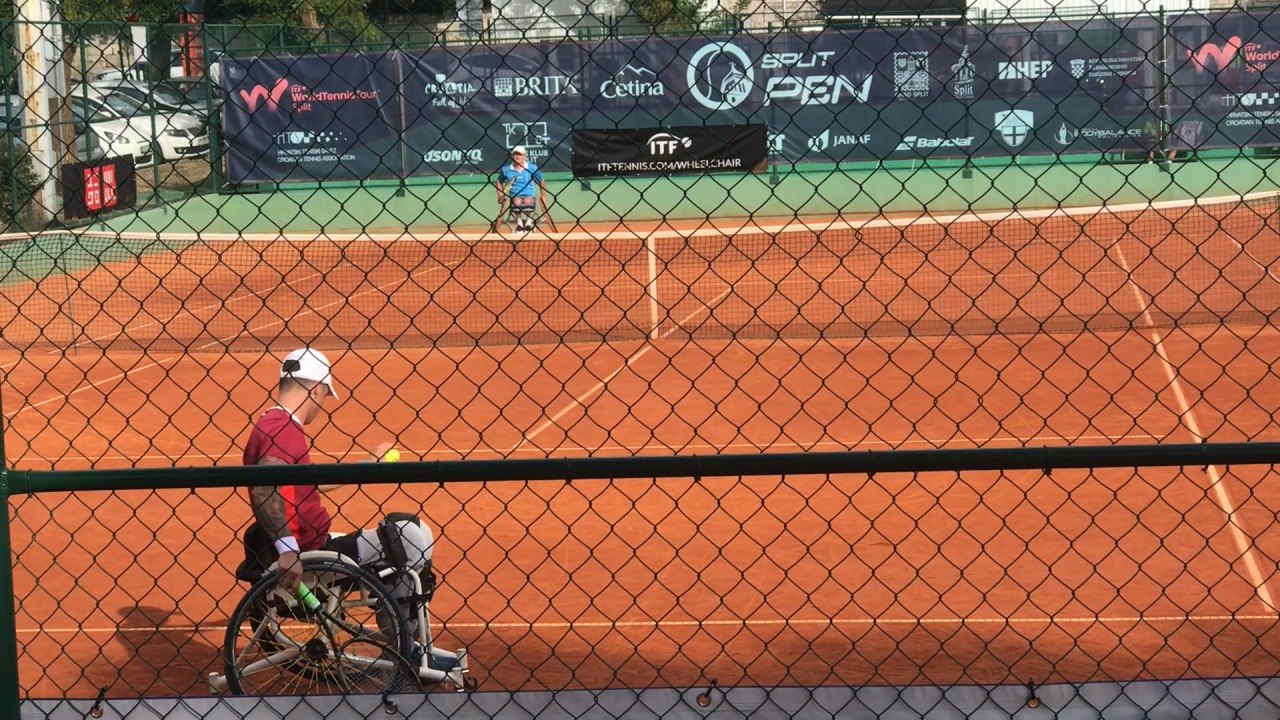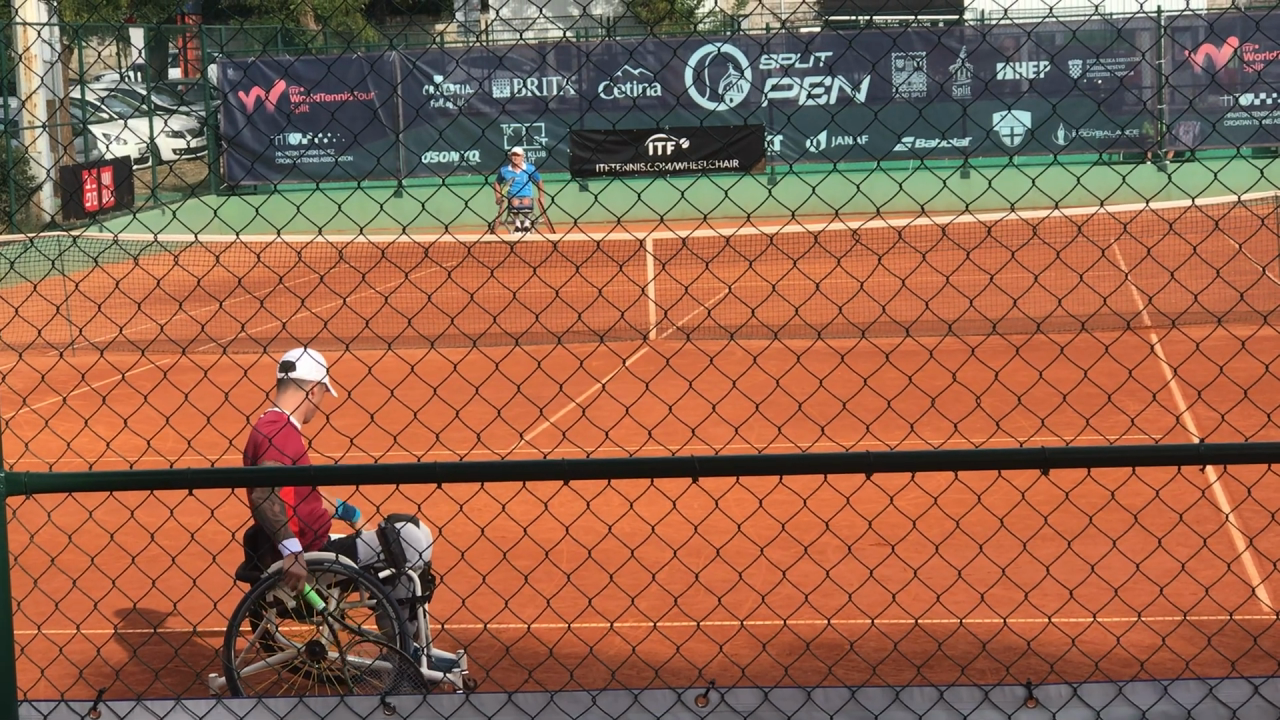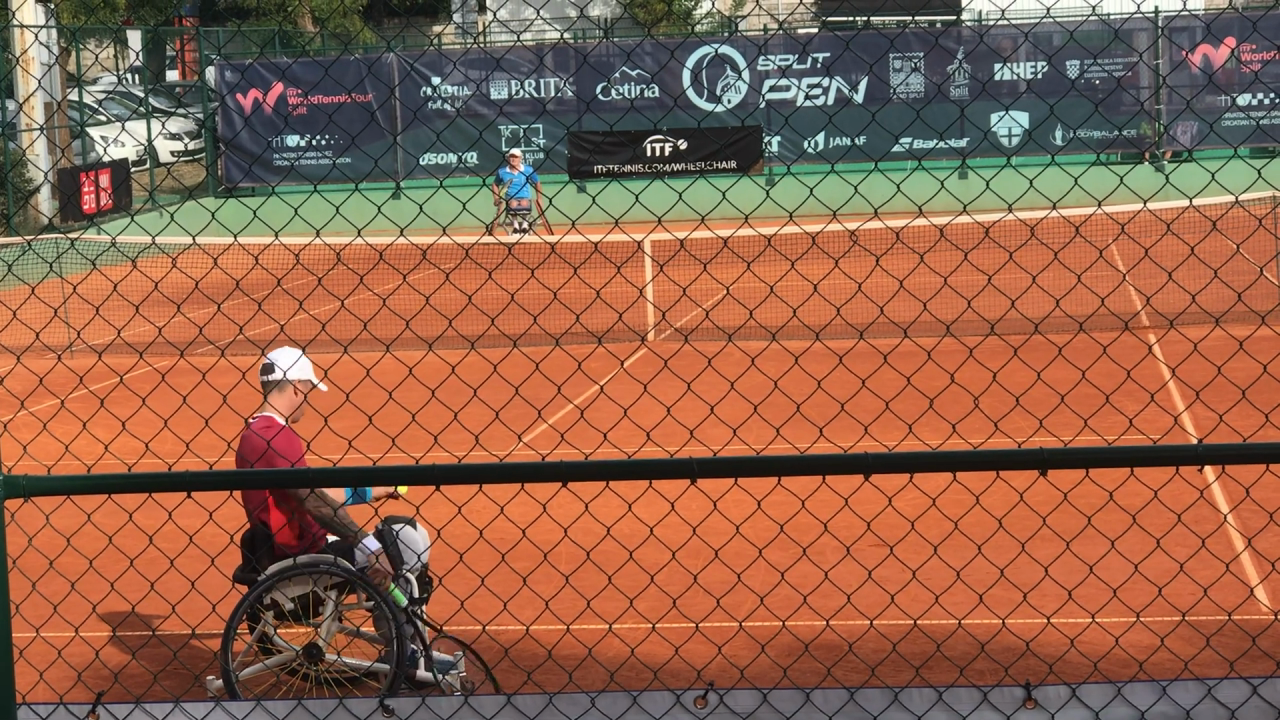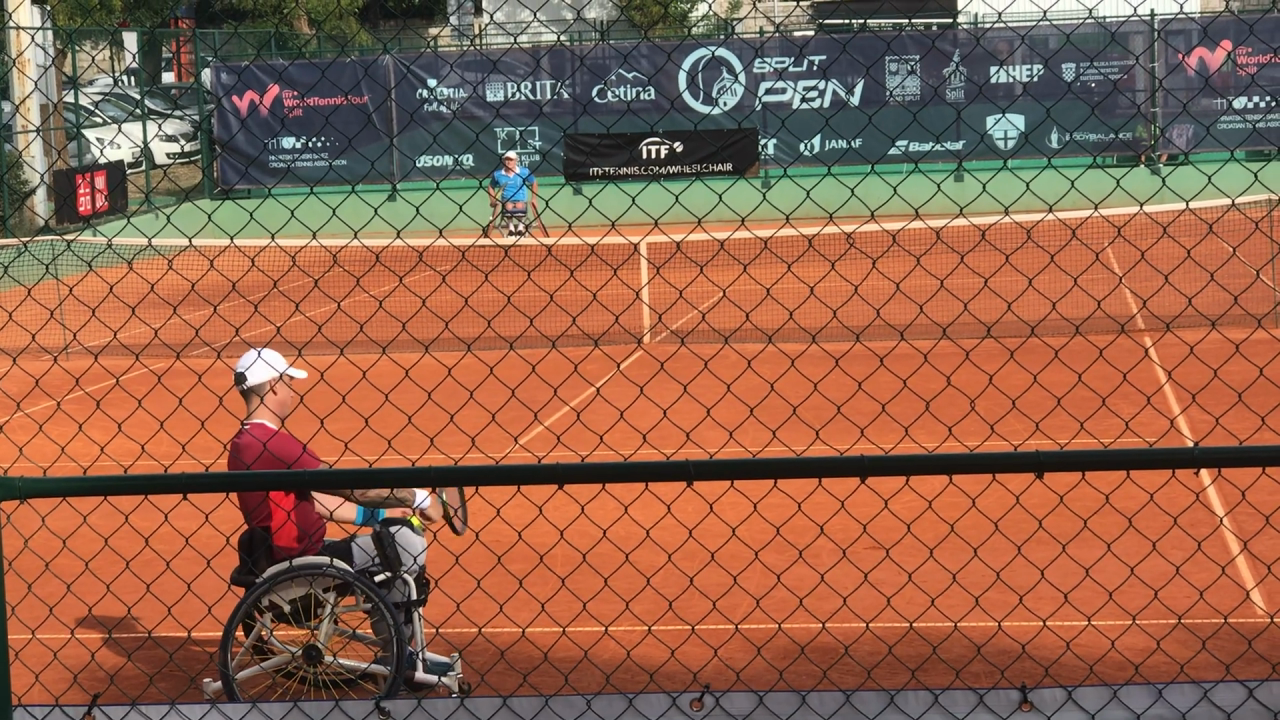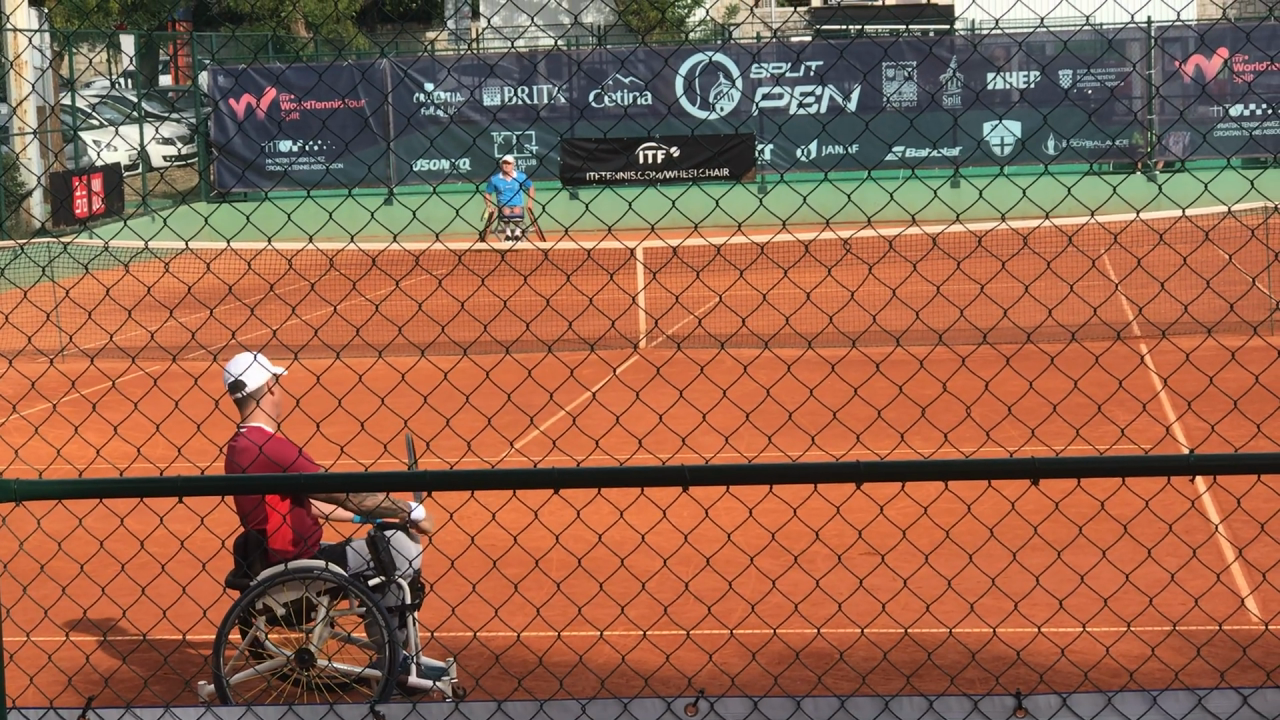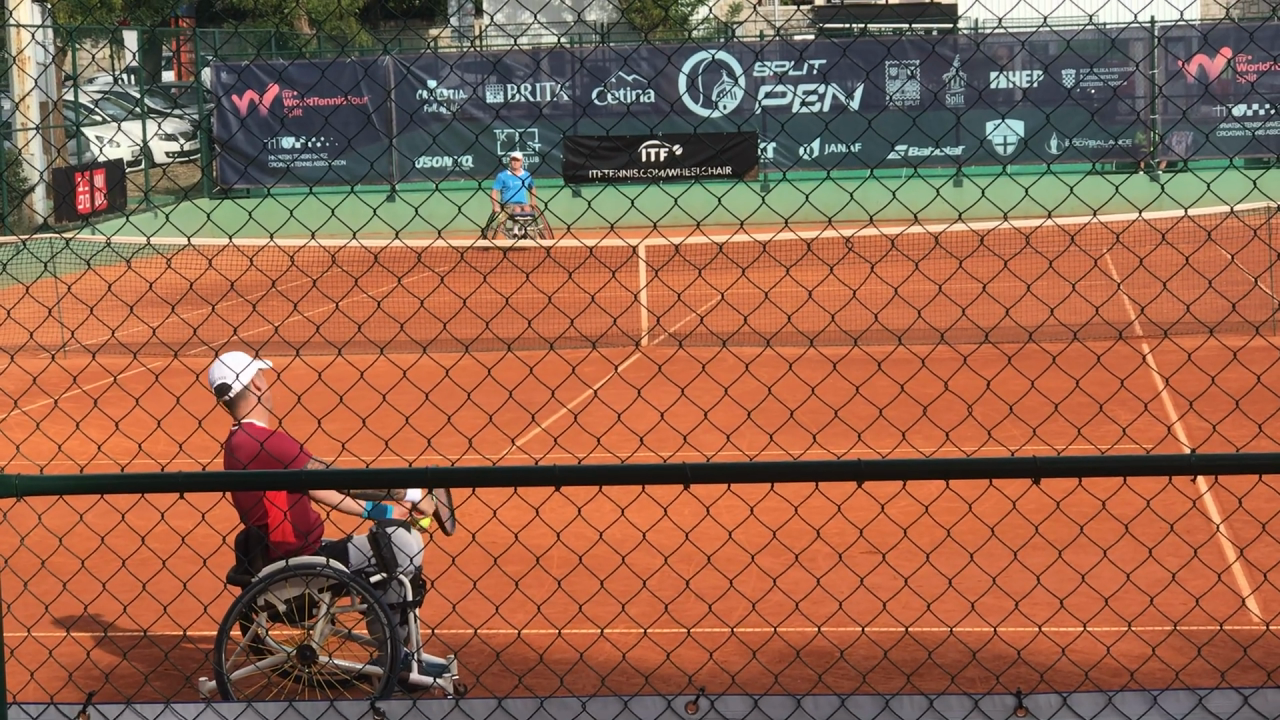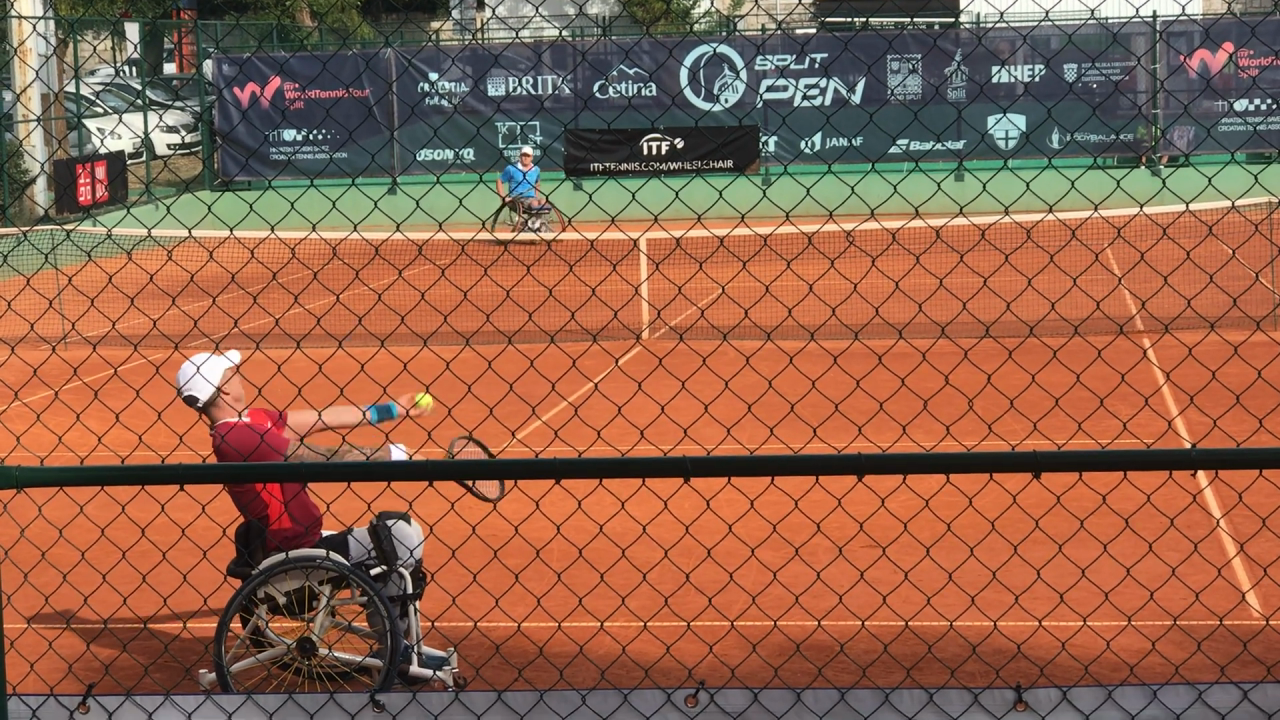
dt=0.4s
person 1, frame 1
left shoulder: (276, 424)
right shoulder: (281, 427)
left elbow: (315, 481)
right elbow: (264, 490)
right wrist: (288, 547)
left hip: (307, 548)
right hip: (307, 554)
right knee: (413, 534)
person 1, frame 2
left shoulder: (274, 427)
right shoulder: (279, 430)
right elbow: (265, 494)
left wrist: (352, 514)
right wrist: (293, 551)
left hip: (310, 549)
right hip: (310, 555)
left knee: (402, 533)
right knee: (413, 536)
person 1, frame 3
left shoulder: (257, 433)
right shoulder: (274, 436)
right elbow: (313, 500)
left wrist: (369, 491)
right wrist: (372, 548)
left hip: (294, 554)
right hip: (304, 558)
right knee: (412, 537)
person 1, frame 4
left shoulder: (246, 442)
right shoulder: (271, 443)
right elbow: (351, 488)
left wrist: (374, 515)
right wrist: (417, 498)
left hip: (292, 558)
left knee: (396, 535)
right knee: (410, 541)
person 1, frame 5
left shoulder: (244, 445)
right shoulder: (267, 446)
left elbow: (310, 504)
right elbow: (345, 494)
left wrist: (375, 515)
right wrist: (412, 511)
left hip: (287, 561)
left knee: (391, 540)
right knee: (403, 546)
person 1, frame 6
left shoulder: (246, 440)
right shoulder: (258, 442)
left elbow: (322, 486)
left wrist: (384, 513)
right wrist: (411, 492)
left hip: (295, 556)
left knee: (400, 538)
right knee: (404, 542)
person 1, frame 7
left shoulder: (248, 421)
right shoulder: (241, 436)
left elbow: (322, 418)
right elbow: (323, 461)
left wrist: (387, 410)
right wrist: (394, 453)
left hip: (302, 544)
right hip: (297, 553)
left knee: (395, 534)
right knee: (404, 532)
